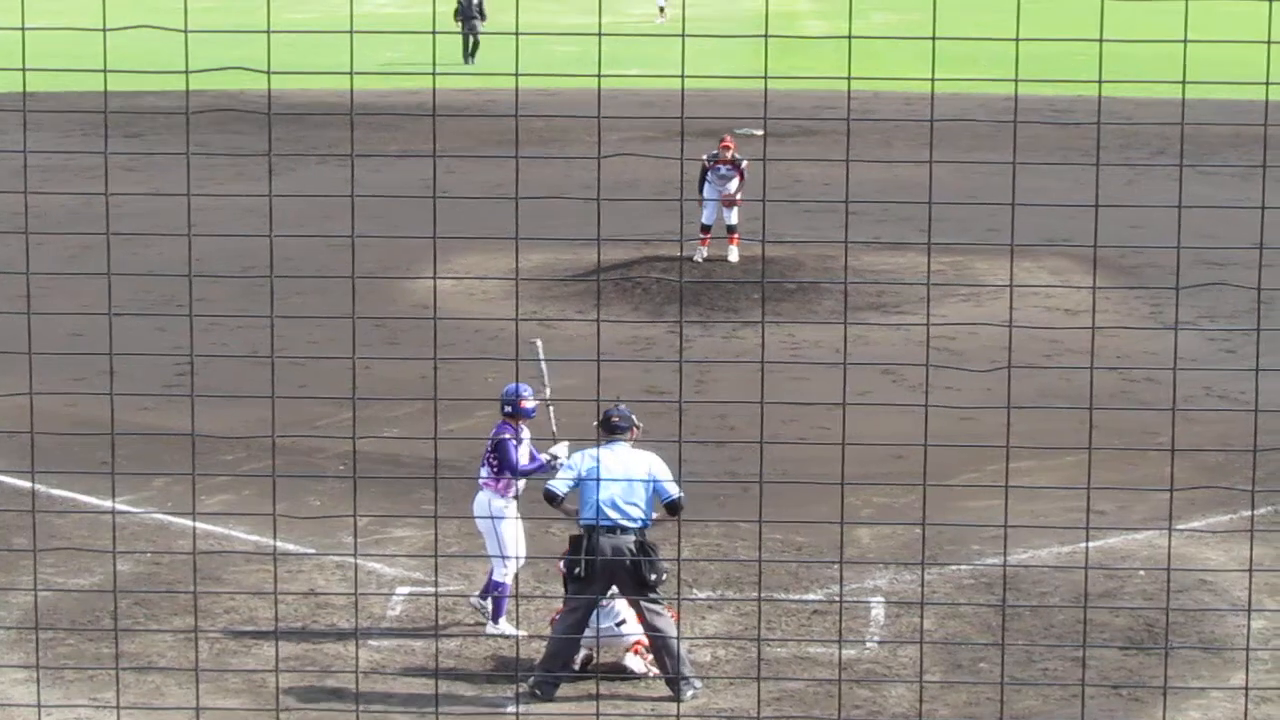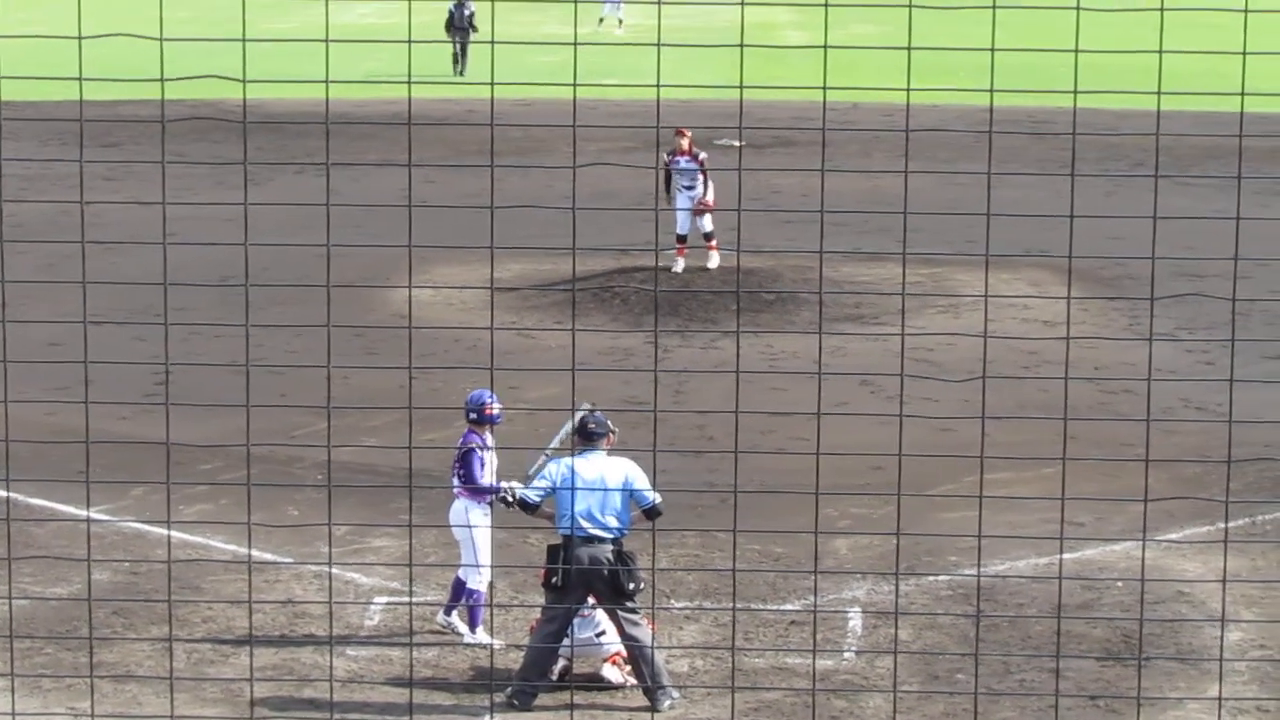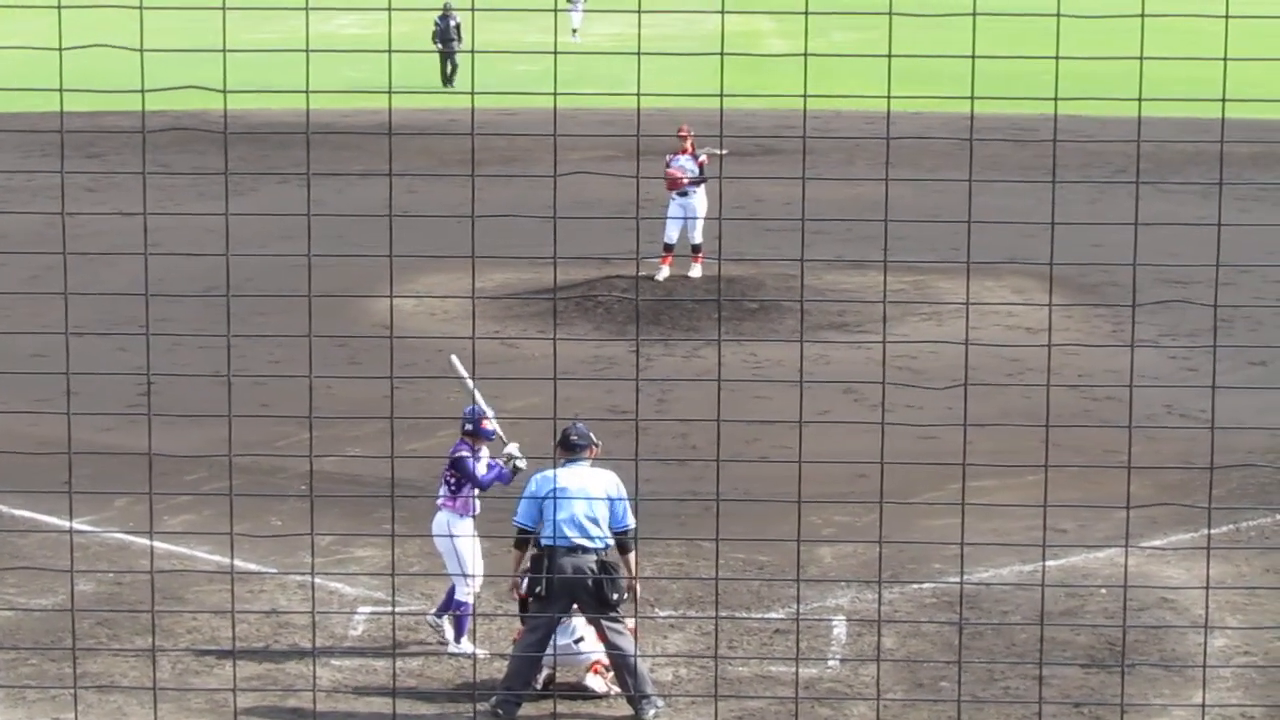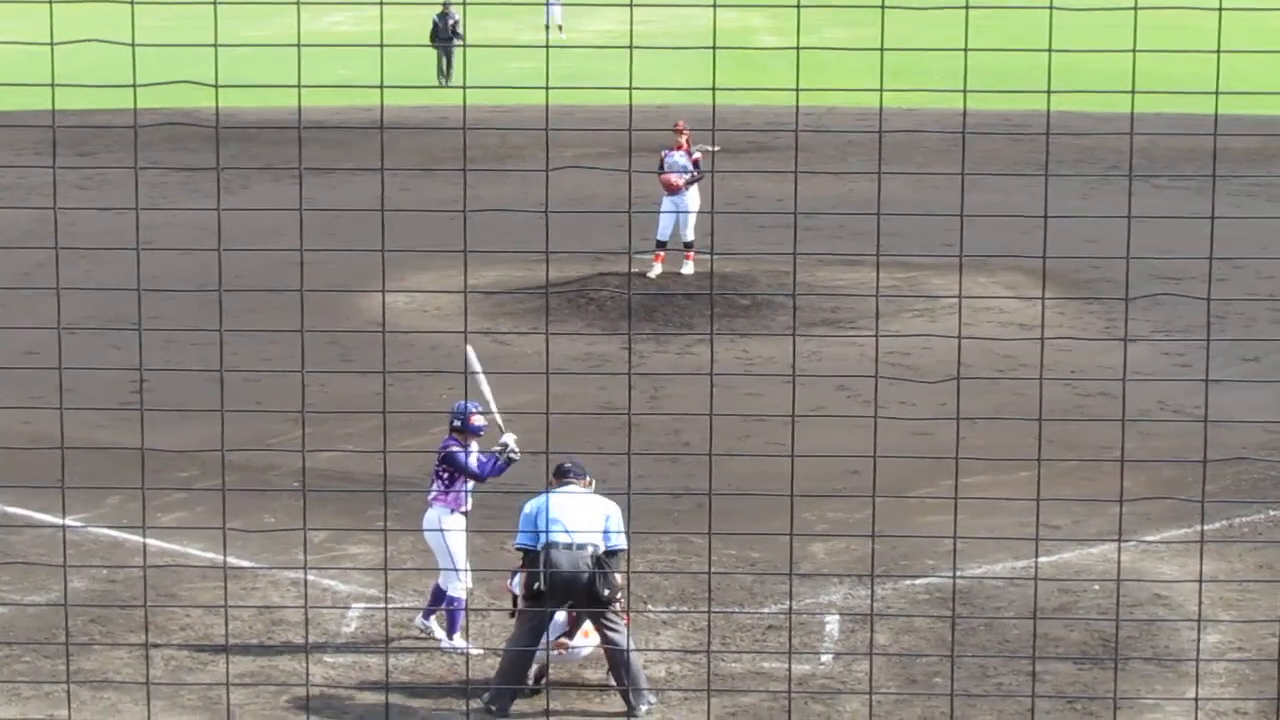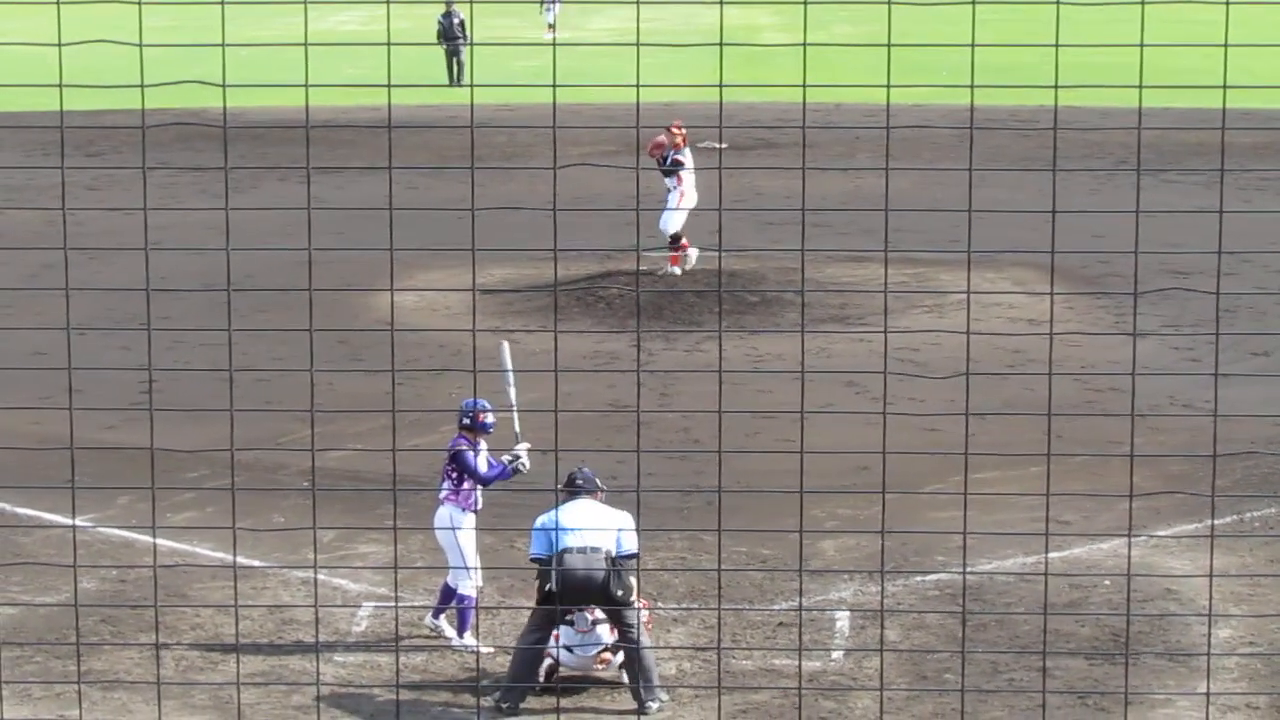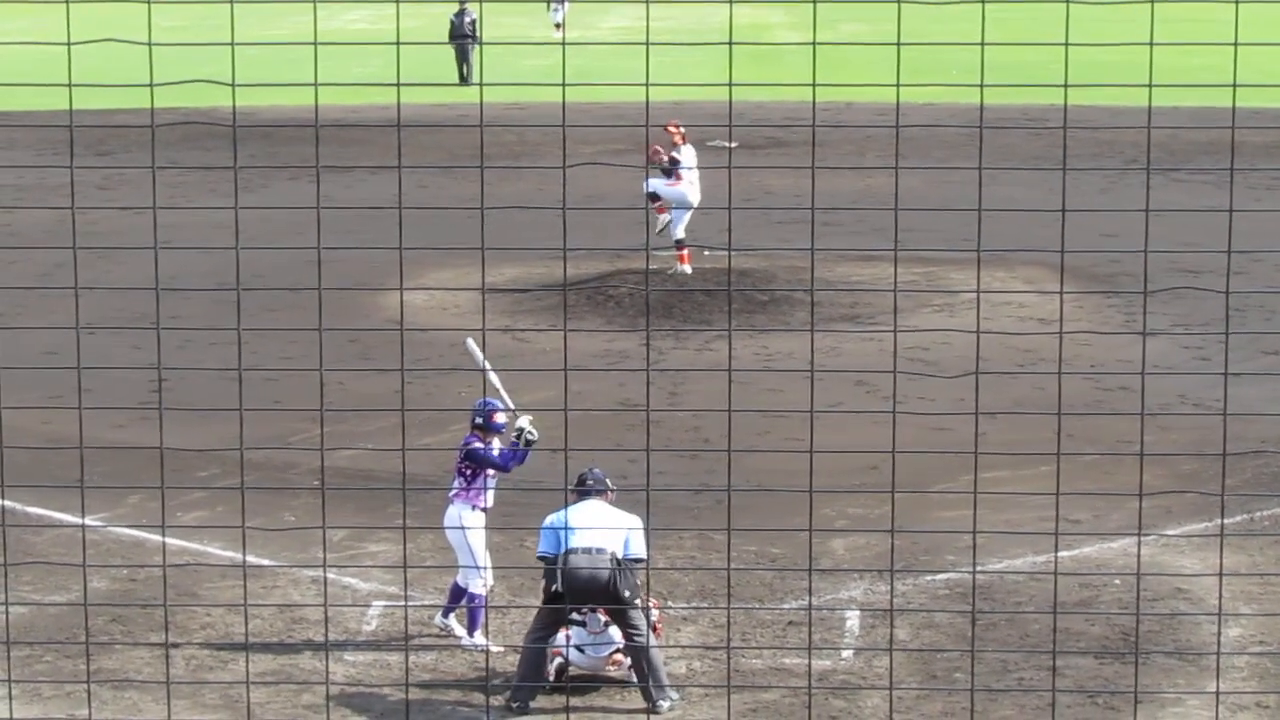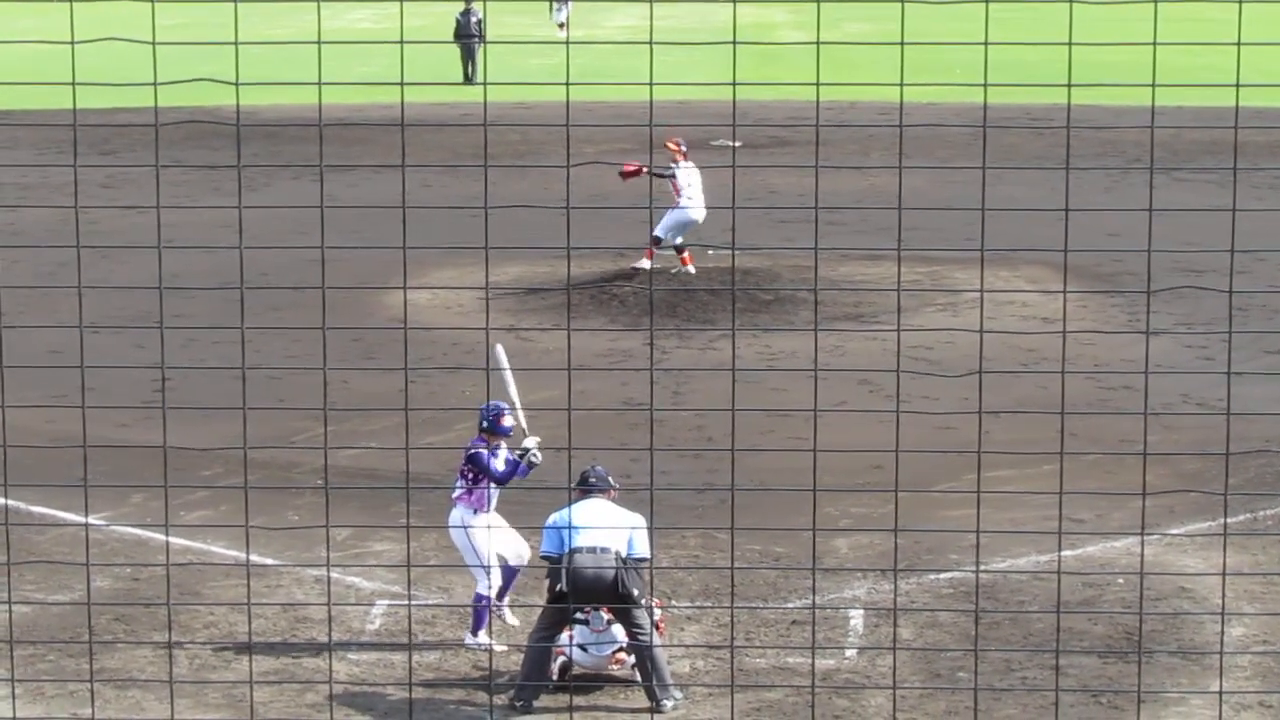
dt=0.7s
person 1, frame 1
left shoulder: (583, 458)
right shoulder: (649, 460)
left elbow: (552, 494)
right elbow: (675, 504)
left wrist: (576, 514)
left hip: (593, 545)
right hip: (632, 546)
left knee: (572, 615)
right knee: (655, 615)
left ankle: (545, 682)
right ankle: (683, 682)
person 1, frame 2
left shoulder: (559, 467)
right shoulder: (625, 467)
left elbow: (526, 502)
right elbow: (654, 509)
left wrist: (556, 517)
left hip: (571, 555)
right hip: (610, 557)
left knee: (550, 625)
right knee: (633, 625)
left ankle: (523, 692)
right ankle: (661, 693)
person 1, frame 3
left shoulder: (541, 480)
right shoulder: (609, 480)
left elbow: (524, 535)
right elbow: (624, 537)
left wrist: (516, 573)
right wrist: (632, 577)
left hip: (553, 566)
right hip: (593, 566)
left knee: (533, 635)
right knee: (617, 635)
person 1, frame 4
left shoulder: (536, 502)
right shoulder: (606, 503)
left elbow: (528, 554)
right elbow: (615, 553)
left wrist: (525, 597)
right wrist: (613, 591)
left hip: (550, 563)
right hip: (590, 565)
left knee: (525, 633)
right knee: (615, 632)
person 1, frame 5
left shoulder: (547, 518)
right shoulder: (620, 515)
left elbow: (543, 562)
right elbow: (629, 559)
left wrist: (547, 592)
right wrist: (628, 590)
left hip: (564, 572)
right hip: (605, 570)
left knee: (534, 634)
right knee: (633, 632)
left ankle: (509, 699)
right ankle: (649, 698)
person 1, frame 6
left shoulder: (556, 517)
right shoulder: (628, 518)
left elbow: (548, 560)
right elbow: (634, 564)
right wrist: (634, 593)
left hip: (569, 570)
right hip: (610, 572)
left knee: (539, 634)
right knee: (639, 634)
left ankle: (520, 698)
right ankle: (660, 697)
person 1, frame 7
left shoulder: (559, 517)
right shoulder: (631, 517)
left elbow: (552, 560)
right elbow: (637, 562)
left wrist: (566, 588)
right wrist: (633, 592)
left hip: (574, 570)
right hip: (614, 571)
left knee: (543, 633)
right knee: (643, 632)
left ankle: (523, 697)
right ankle: (663, 696)
person 2, frame 1
left shoulder: (521, 431)
right shoulder: (504, 435)
left elbow: (534, 462)
right elbow: (517, 470)
left wrist: (554, 460)
right wrist: (547, 456)
left hip: (506, 503)
right hip: (494, 504)
left knee: (516, 558)
right knee: (506, 564)
left ankle: (483, 597)
right ankle: (497, 623)
person 2, frame 2
left shoulder: (485, 438)
right shoulder: (472, 444)
right elbow: (475, 485)
left wrist: (503, 490)
right wrist: (504, 487)
left hip: (478, 510)
right hip: (470, 511)
left knee: (470, 568)
right knee: (480, 572)
left ankle: (448, 615)
right ankle: (474, 632)
person 2, frame 3
left shoulder: (480, 452)
right shoulder: (460, 454)
left elbow: (504, 478)
right elbow: (484, 482)
left wrist: (515, 463)
right wrist: (503, 457)
left hip: (464, 522)
right hip: (451, 523)
left knee: (473, 577)
right knee: (467, 583)
left ankle: (440, 616)
right ankle: (459, 642)
person 2, frame 4
left shoulder: (469, 447)
right shoulder: (451, 450)
left elbow: (492, 471)
right elbow: (480, 475)
left wrist: (508, 457)
right wrist: (500, 448)
left hip: (453, 519)
right hip: (443, 519)
left knee: (451, 575)
right knee: (459, 579)
left ankle: (426, 619)
right ankle: (452, 638)
person 2, frame 5
left shoulder: (478, 446)
right shoulder: (460, 449)
left elbow: (496, 473)
right elbow: (484, 479)
left wrist: (515, 466)
right wrist: (510, 458)
left hip: (462, 517)
right hip: (454, 518)
left knee: (460, 573)
right knee: (469, 578)
left ankle: (436, 618)
right ankle: (462, 637)
person 2, frame 6
left shoulder: (491, 443)
right shoulder: (473, 447)
left elbow: (516, 460)
right elbow: (505, 465)
left wrist: (527, 442)
right wrist: (518, 435)
left hip: (473, 515)
right hip: (464, 516)
left knee: (469, 572)
right knee: (481, 577)
left ankle: (446, 617)
right ankle: (472, 636)
person 2, frame 7
left shoulder: (499, 447)
right shoulder: (477, 451)
left elbow: (517, 472)
right elbow: (500, 479)
left wrist: (530, 461)
right wrist: (522, 452)
left hip: (485, 514)
right hip: (467, 519)
left knee: (519, 553)
right knee: (490, 578)
left ankle: (498, 603)
right ankle: (476, 636)
